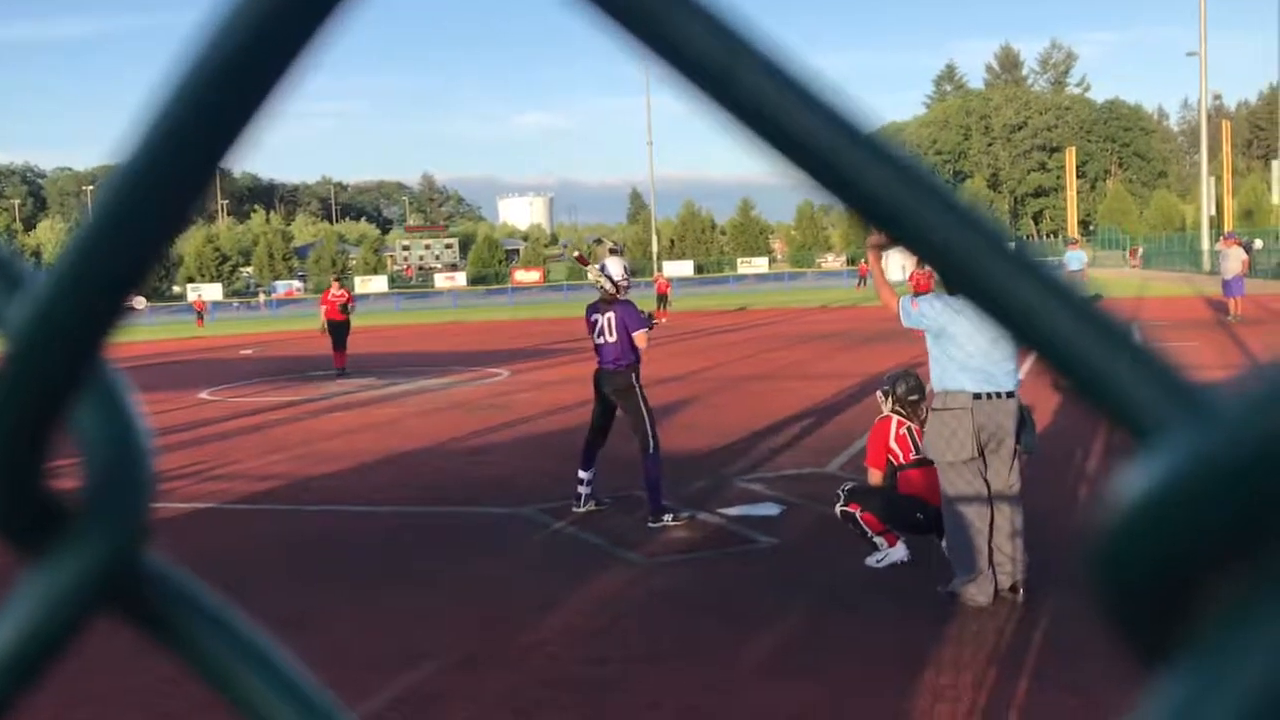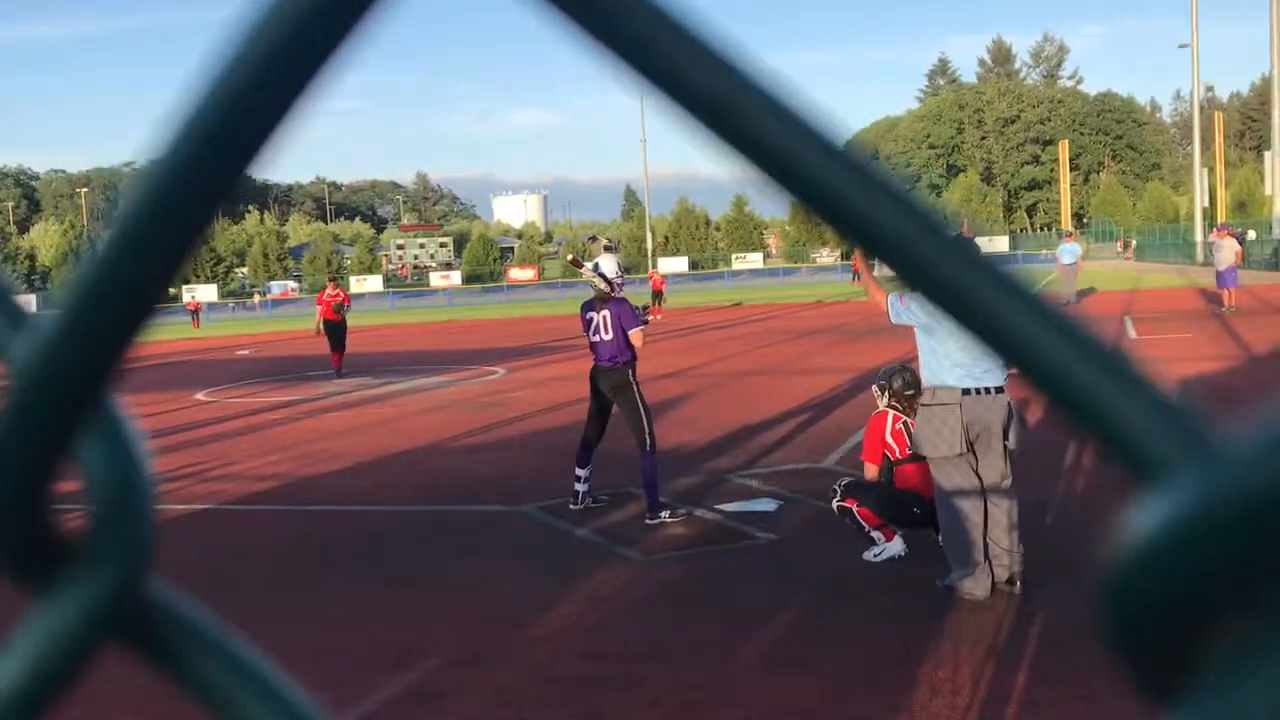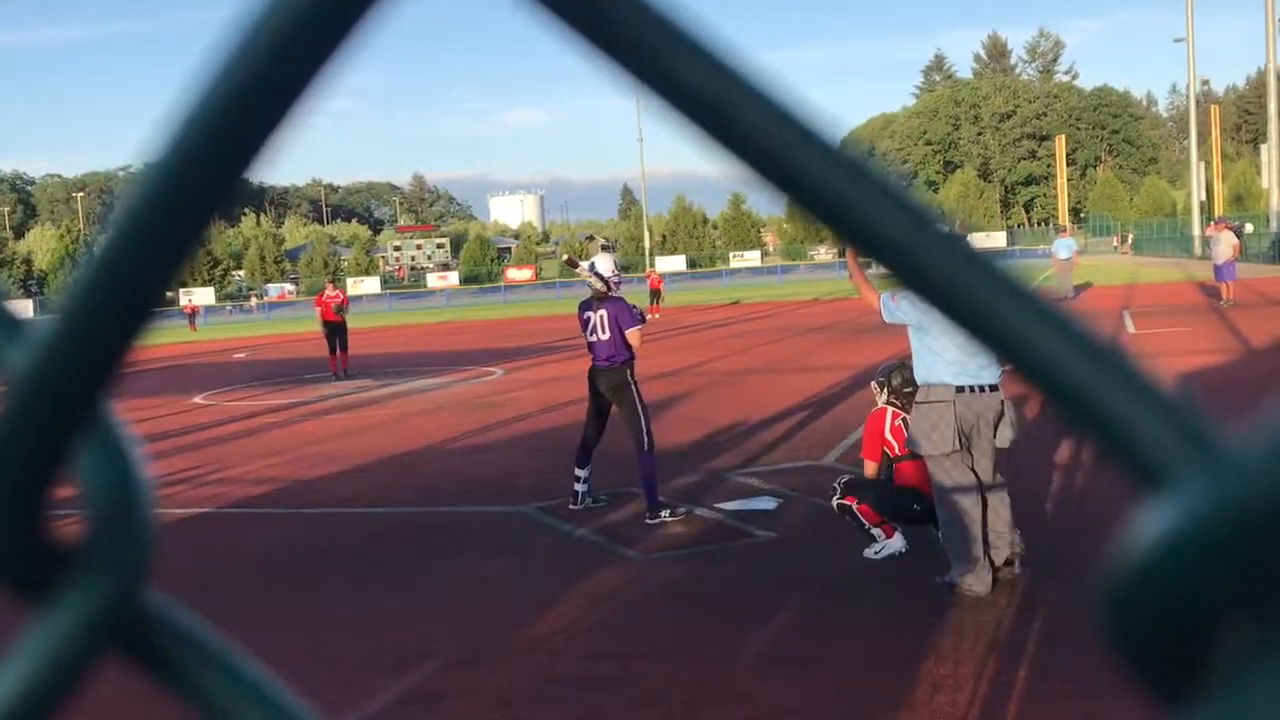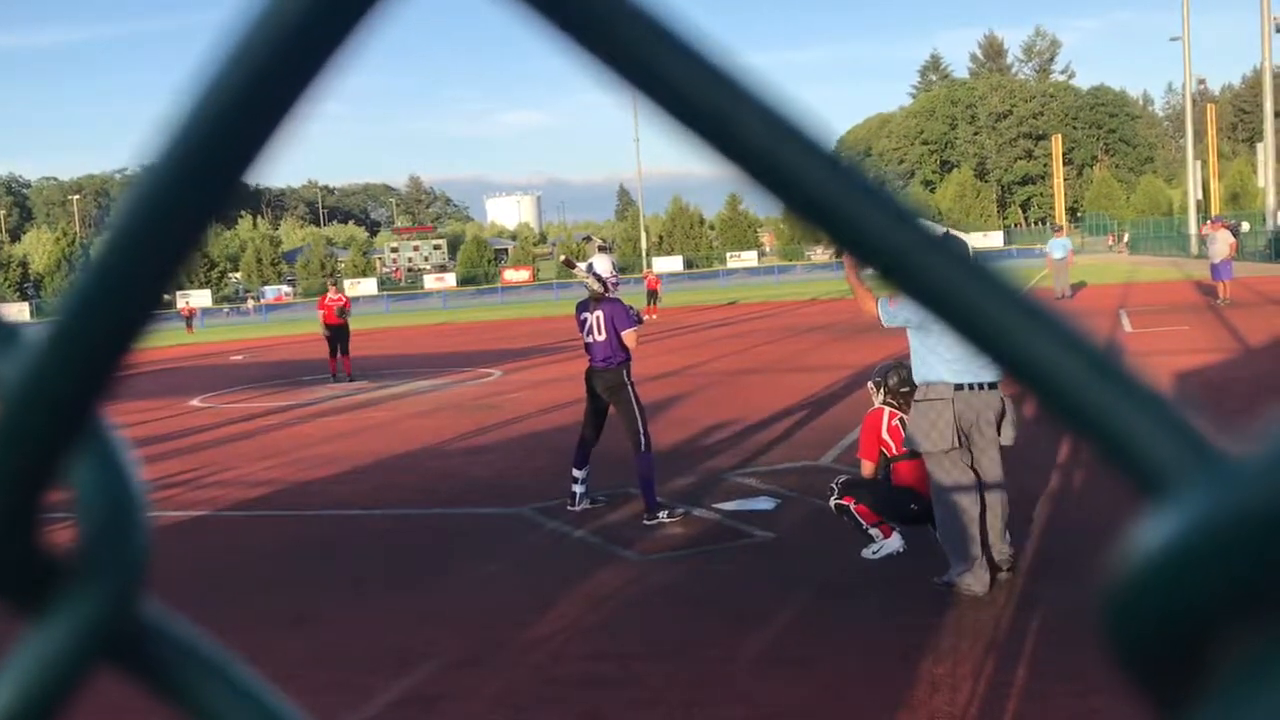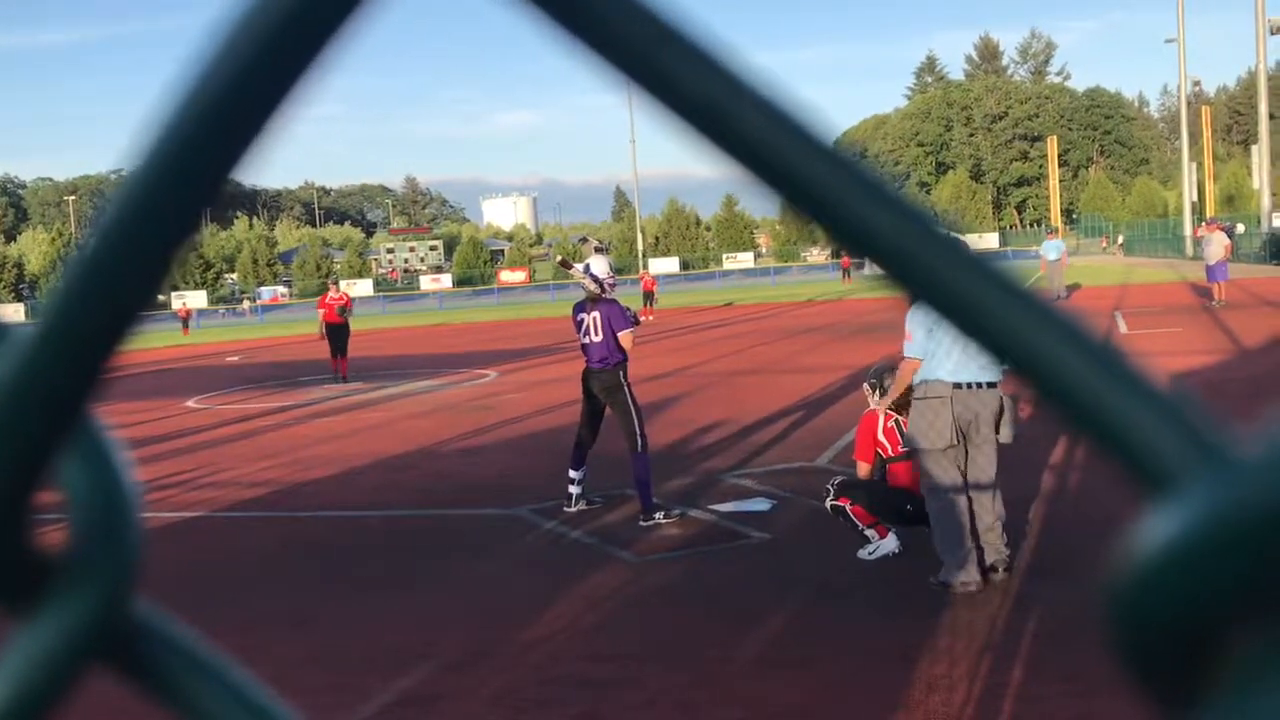
dt=0.3s
person 1, frame 1
left shoulder: (937, 308)
left elbow: (890, 300)
left wrist: (873, 255)
left hip: (959, 413)
right hip: (1004, 408)
left knee: (964, 500)
right knee: (1005, 495)
left ankle: (975, 584)
right ankle: (1011, 577)
person 1, frame 2
left shoulder: (926, 305)
left elbow: (879, 298)
left wrist: (861, 257)
left hip: (949, 408)
right hip: (994, 403)
left knee: (958, 495)
right knee: (997, 488)
left ankle: (972, 579)
right ankle: (1007, 570)
person 1, frame 3
left shoulder: (921, 303)
left elbow: (871, 298)
left wrist: (852, 257)
left hip: (944, 404)
right hip: (987, 398)
left knee: (955, 490)
right knee: (989, 479)
left ankle: (972, 576)
right ankle: (1006, 554)
person 1, frame 4
left shoulder: (921, 304)
left elbow: (870, 306)
left wrist: (850, 268)
left hip: (942, 403)
right hip: (987, 397)
left knee: (954, 489)
right knee: (990, 479)
left ankle: (969, 573)
right ankle: (1001, 556)
person 1, frame 5
left shoulder: (923, 309)
left elbow: (911, 364)
right elbow: (1001, 356)
left wrist: (886, 400)
left hip: (940, 402)
right hip: (986, 399)
left knee: (942, 489)
right knee: (982, 482)
left ankle: (962, 572)
right ankle: (995, 558)
person 2, frame 1
left shoulder: (592, 310)
right shoulder: (626, 307)
right elbow: (642, 343)
right wrist: (645, 324)
left hip: (602, 377)
right hip: (625, 379)
left knee: (595, 437)
right knee: (649, 442)
left ankle: (583, 496)
right ankle: (657, 511)
person 2, frame 2
left shoulder: (586, 308)
right shoulder: (621, 305)
right elbow: (638, 341)
right wrist: (639, 320)
left hip: (598, 375)
right hip: (621, 376)
left knee: (591, 434)
right knee: (646, 438)
left ankle: (580, 494)
right ankle: (654, 508)
person 2, frame 3
left shoulder: (585, 307)
right shoulder: (618, 304)
right elbow: (635, 341)
right wrist: (636, 319)
left hip: (597, 375)
right hip: (620, 375)
left knee: (591, 433)
right knee: (643, 438)
left ankle: (580, 494)
right ankle: (654, 507)
person 2, frame 4
left shoulder: (582, 308)
right shoulder: (615, 305)
right elbow: (631, 342)
right wrist: (632, 320)
left hip: (594, 376)
right hip: (617, 376)
left knee: (588, 435)
right knee: (640, 439)
left ankle: (578, 495)
right ankle: (652, 508)
person 2, frame 5
left shoulder: (578, 309)
right shoulder: (612, 306)
right elbow: (627, 344)
right wrist: (629, 322)
left hip: (590, 377)
right hip: (613, 377)
left knee: (585, 437)
right knee: (637, 441)
left ankle: (574, 496)
right ankle: (648, 509)
person 3, frame 1
left shoulder: (885, 425)
left elbow: (875, 483)
left wrist: (883, 498)
left hip: (913, 513)
left knee: (847, 496)
left ankle: (892, 547)
person 3, frame 2
left shoulder: (881, 419)
left elbow: (871, 477)
left wrist: (883, 488)
left hip: (911, 507)
left knee: (844, 491)
left ankle: (889, 541)
person 3, frame 3
left shoulder: (880, 416)
left elbow: (870, 474)
left wrist: (880, 487)
left hip: (910, 504)
left knee: (843, 489)
left ankle: (889, 537)
person 3, frame 4
left shoulder: (876, 416)
left elbow: (867, 474)
left wrist: (880, 481)
left hip: (909, 503)
left knee: (840, 489)
left ankle: (886, 537)
person 3, frame 5
left shoulder: (872, 418)
left elbow: (863, 475)
left wrist: (877, 480)
left hip: (903, 505)
left knee: (836, 490)
left ankle: (882, 537)
